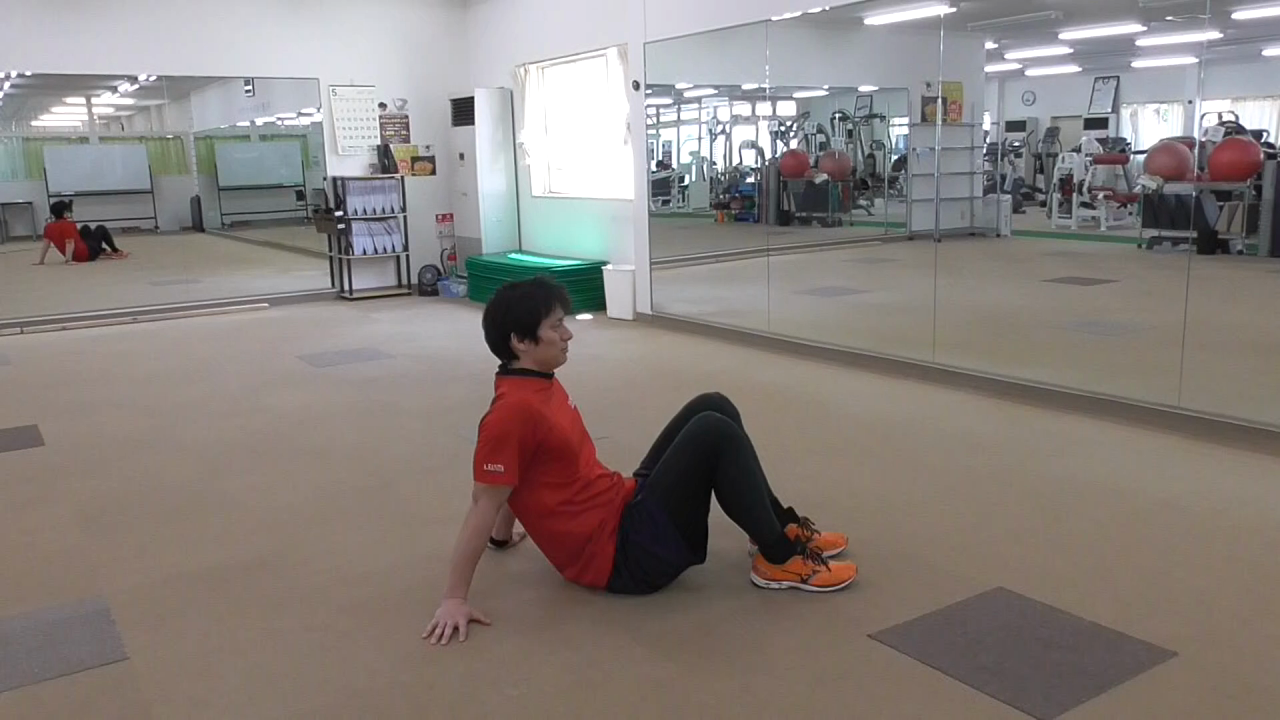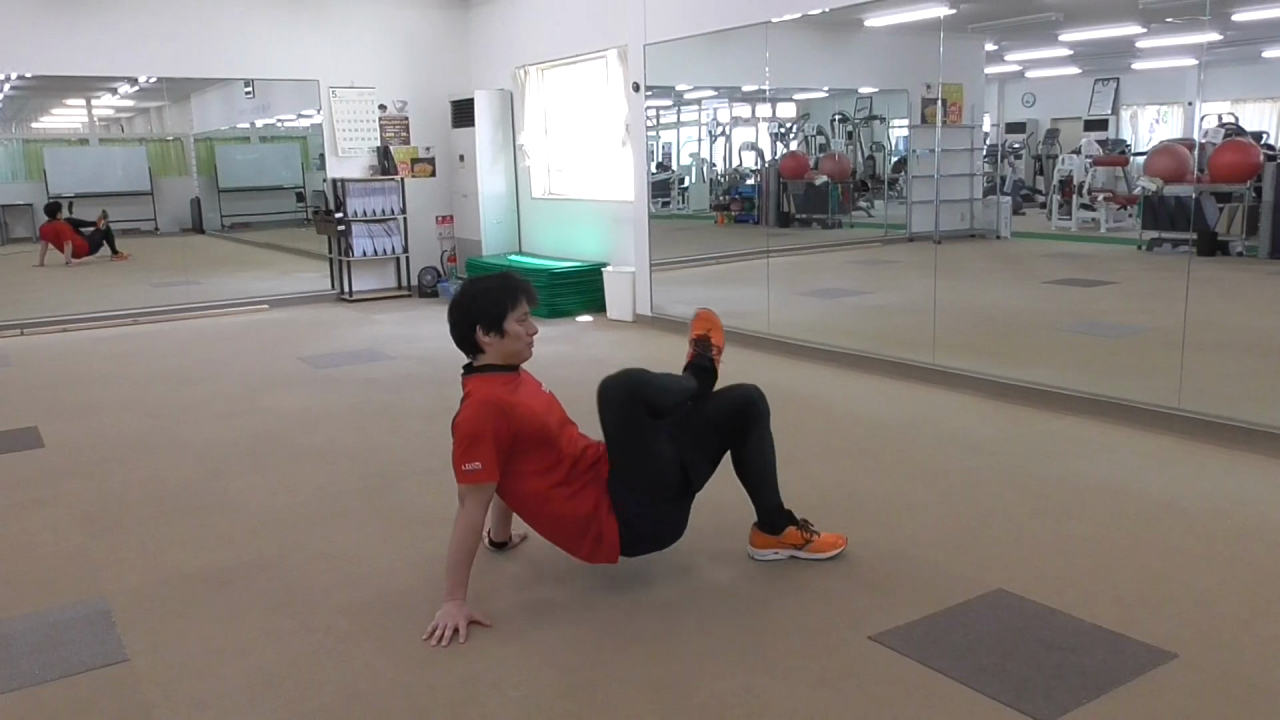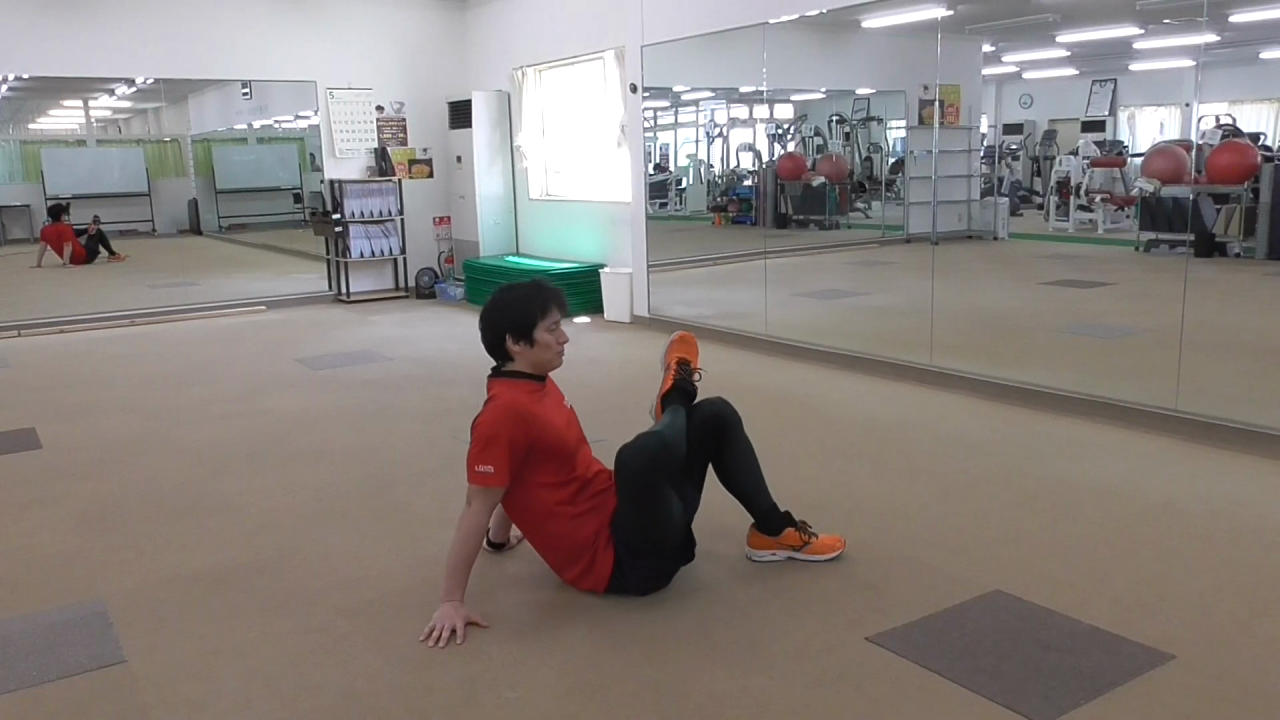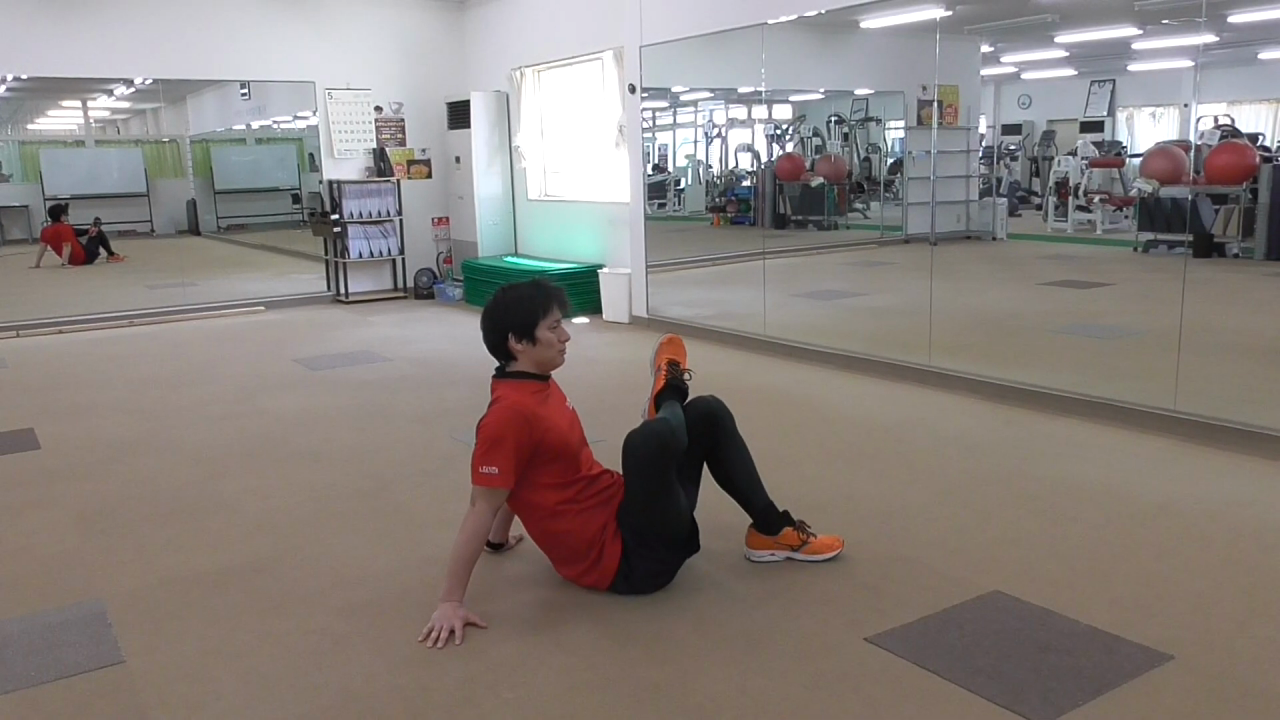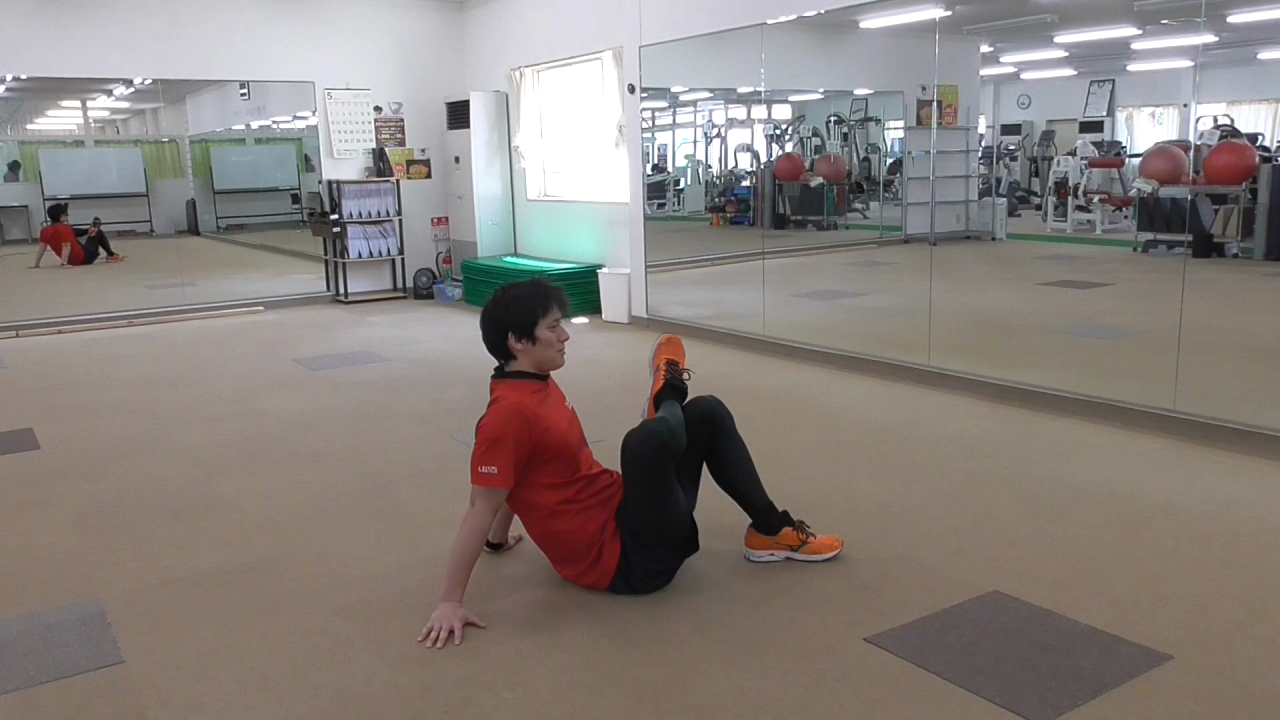
dt=1s
person 1, frame 1
left shoulder: (541, 384)
right shoulder: (514, 410)
left elbow: (522, 481)
right elbow: (485, 503)
left wrist: (504, 534)
right wrist: (455, 598)
left hip: (626, 508)
right hip: (625, 554)
left knee: (713, 408)
right knee: (715, 434)
left ankle: (778, 525)
right ankle: (779, 559)
person 1, frame 2
left shoulder: (510, 378)
right shoulder: (483, 407)
left elbow: (515, 469)
right elbow: (472, 503)
left wrist: (501, 536)
right wrist: (454, 601)
left hip: (620, 484)
right hip: (626, 516)
left knee: (746, 402)
right knee: (622, 387)
left ankle: (774, 530)
right ankle: (697, 379)
person 1, frame 3
left shoulder: (536, 383)
right shoulder: (505, 411)
left elbow: (519, 479)
right elbow: (478, 505)
left wrist: (500, 536)
right wrist: (451, 602)
left hip: (619, 515)
right hip: (620, 559)
left knee: (717, 416)
right knee: (643, 454)
left ankle: (773, 532)
right ankle: (675, 403)
person 1, frame 4
left shoulder: (538, 385)
right shoulder: (510, 413)
left elbow: (524, 479)
right elbow: (483, 506)
left wrist: (500, 538)
right wrist: (450, 602)
left hip: (619, 514)
right hip: (626, 556)
left knee: (709, 414)
right knee: (651, 439)
left ankle: (772, 530)
right ankle: (668, 400)
person 1, frame 5
left shoulder: (538, 384)
right shoulder: (510, 412)
left elbow: (524, 479)
right elbow: (482, 506)
left wrist: (499, 539)
right wrist: (449, 602)
left hip: (618, 514)
right hip: (625, 556)
left knee: (708, 414)
right knee: (649, 438)
left ankle: (771, 530)
right ankle: (667, 400)
